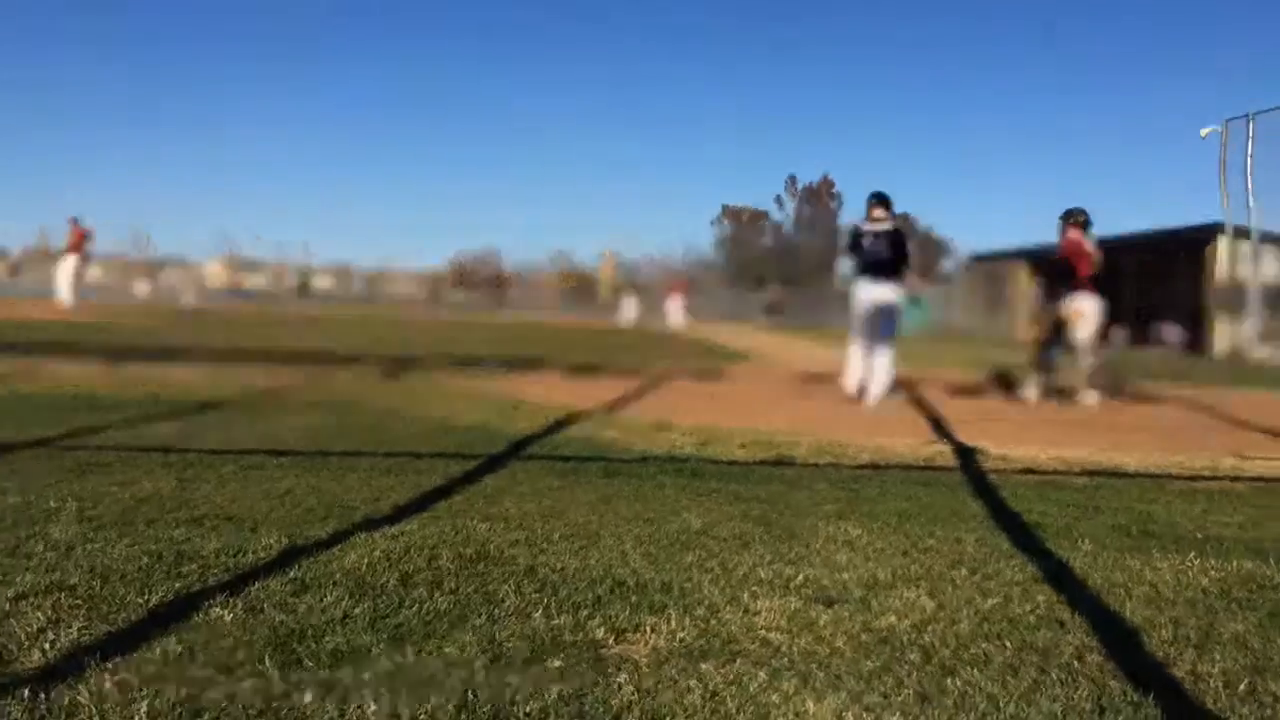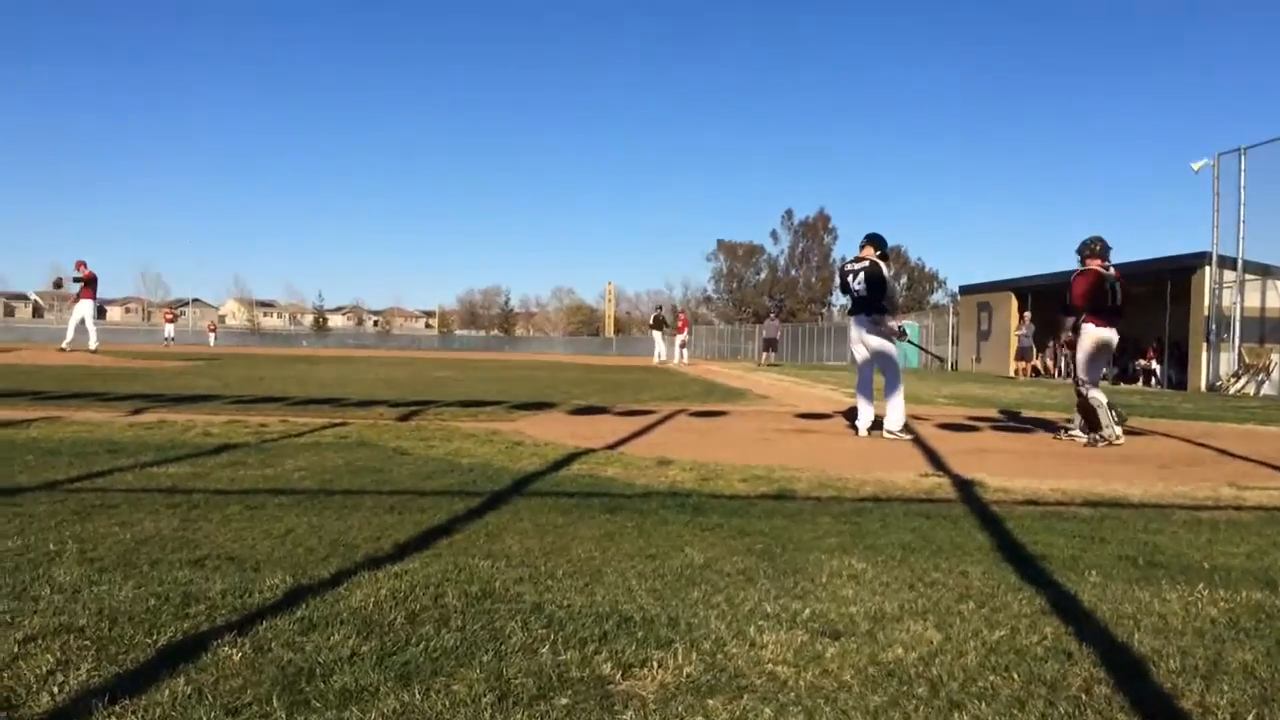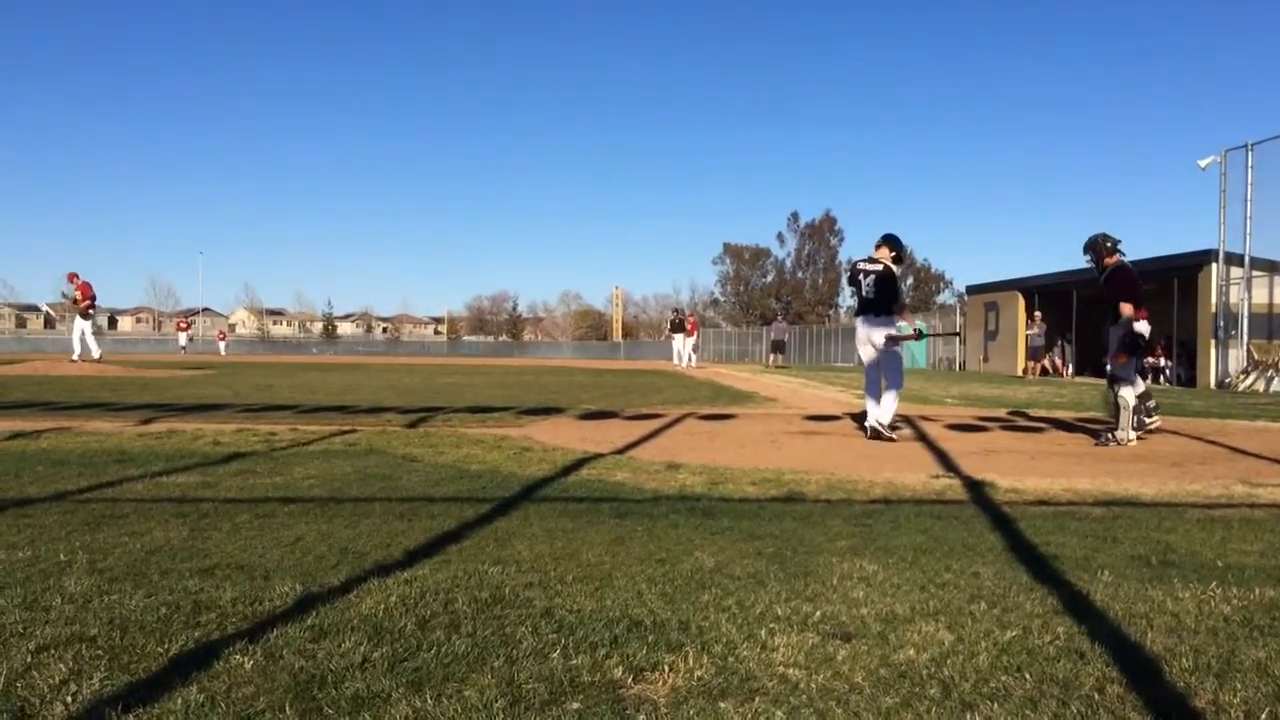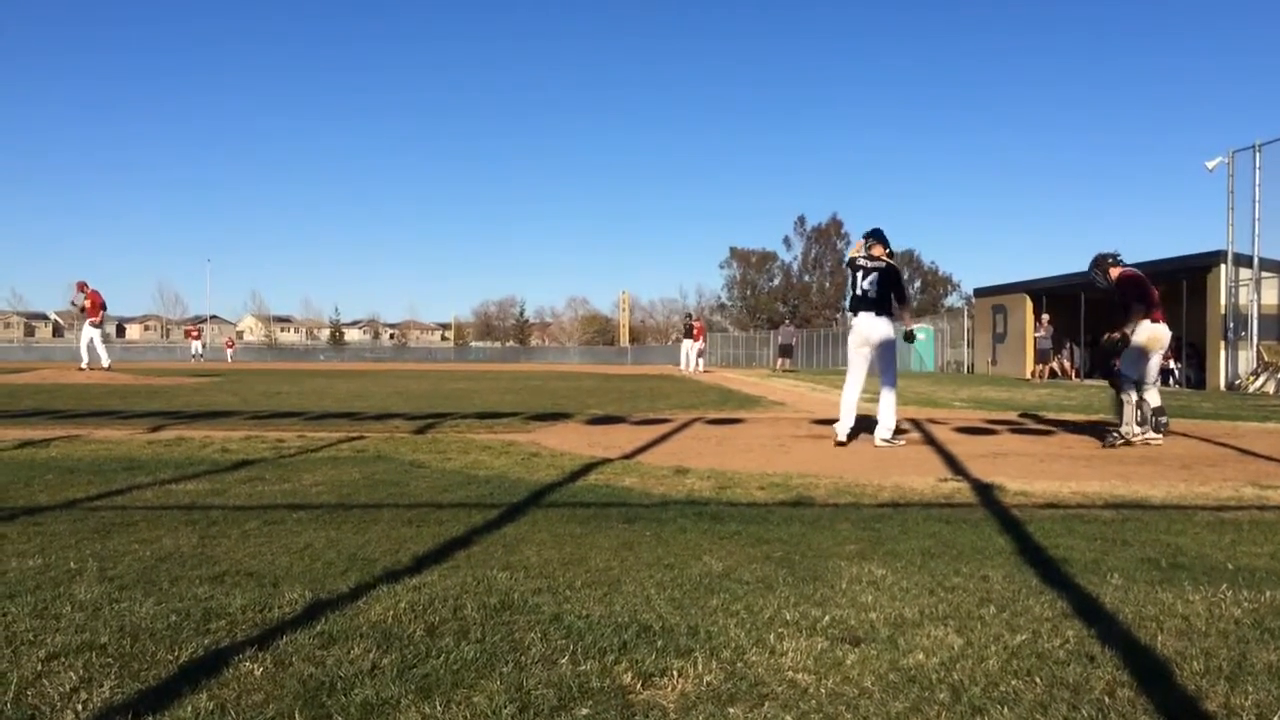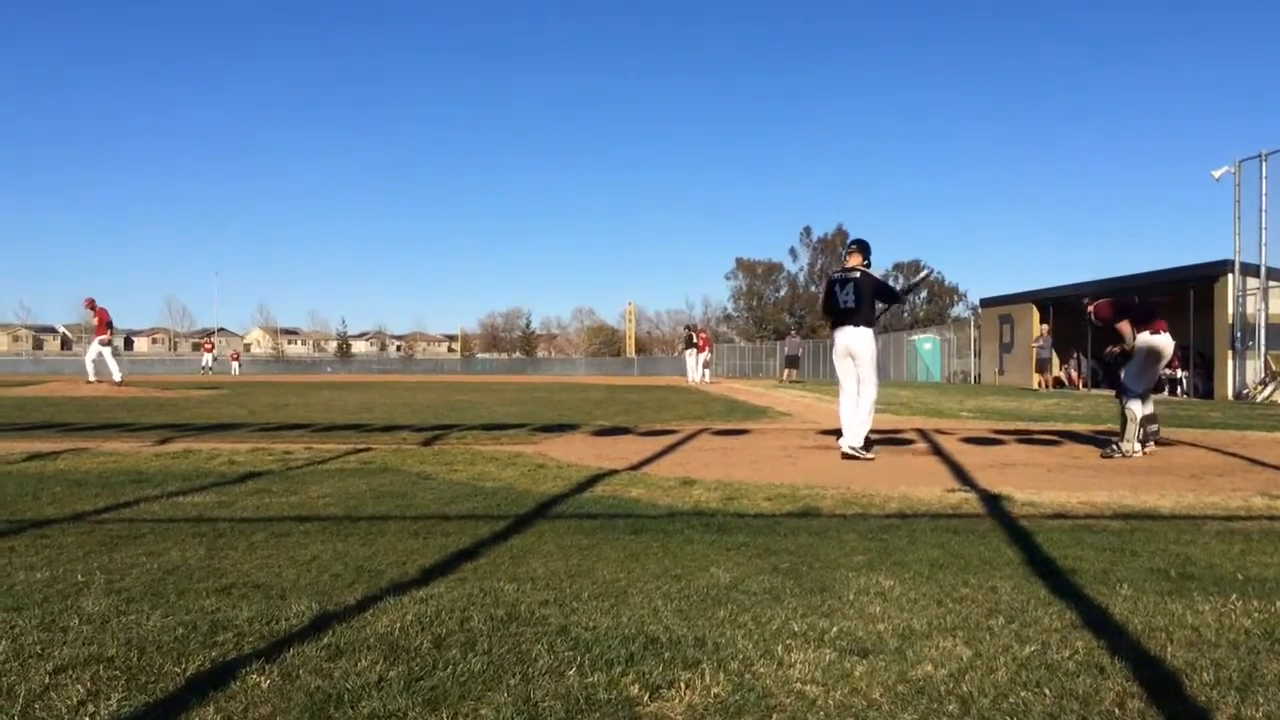
dt=0.7s
person 1, frame 1
left shoulder: (859, 229)
right shoulder: (895, 230)
left elbow: (851, 251)
right elbow: (905, 264)
right wrist: (907, 289)
left hip: (863, 285)
right hip: (888, 288)
left knee: (859, 337)
right knee: (883, 341)
left ankle: (853, 384)
right ankle: (875, 392)
person 1, frame 2
left shoulder: (845, 268)
right shoulder: (877, 265)
right elbow: (887, 297)
right wrist: (897, 324)
left hip: (855, 325)
right hip: (876, 324)
left knee: (864, 374)
right knee: (893, 375)
left ankle: (863, 424)
right ankle: (893, 426)
person 1, frame 3
left shoulder: (857, 266)
right shoulder: (889, 270)
right elbow: (897, 304)
right wrist: (913, 326)
left hip: (861, 325)
right hip: (882, 325)
left knee: (871, 377)
right knee: (894, 378)
left ankle: (872, 424)
right ankle: (881, 419)
person 1, frame 4
left shoulder: (856, 261)
right shoulder: (890, 269)
right elbow: (902, 303)
left wrist: (864, 241)
right wrist: (909, 328)
left hip: (858, 324)
right hip: (881, 324)
left knee: (853, 379)
right knee: (888, 381)
left ankle: (843, 430)
right ankle: (884, 434)
person 1, frame 5
left shoulder: (833, 279)
right shoulder: (867, 278)
left elbow: (826, 312)
right elbow: (895, 297)
left hip: (839, 336)
right hip: (861, 335)
left knee: (847, 391)
right knee: (867, 391)
left ankle: (848, 442)
right ankle: (854, 442)
person 2, frame 1
left shoulder: (1068, 246)
right shoulder: (1091, 248)
left elbow: (1065, 279)
left wrist: (1055, 309)
left hip: (1073, 302)
right hip: (1092, 301)
left knee: (1049, 343)
right knee: (1082, 346)
left ankle: (1032, 390)
right ankle: (1087, 392)
person 2, frame 2
left shoulder: (1085, 276)
right shoulder: (1117, 278)
left elbow: (1073, 309)
right elbow: (1119, 313)
left hip: (1092, 332)
right hip: (1111, 333)
left knee: (1088, 383)
right knee: (1086, 381)
left ankle: (1111, 430)
right ankle: (1081, 428)
person 2, frame 3
left shoulder: (1116, 273)
right shoulder: (1123, 270)
left elbow: (1125, 303)
left wrist: (1128, 333)
left hip: (1127, 328)
right hip: (1137, 326)
left knee: (1121, 379)
right knee: (1128, 375)
left ankle: (1124, 433)
right ankle: (1148, 415)
person 2, frame 4
left shoulder: (1125, 277)
right shoulder: (1131, 278)
left elbow: (1139, 308)
left wrist: (1125, 332)
right wrist: (1122, 333)
left hip: (1149, 330)
right hip: (1160, 331)
left knee: (1124, 377)
right knee: (1148, 383)
left ankle: (1129, 429)
right ankle: (1153, 431)
person 2, frame 5
left shoulder: (1099, 309)
right shoulder: (1111, 305)
left elbow: (1127, 331)
left wrist: (1124, 348)
right wrist: (1121, 348)
left hip: (1150, 340)
right hip: (1165, 340)
left knee: (1129, 391)
right knee: (1143, 390)
left ankle: (1129, 446)
right ankle: (1147, 439)
